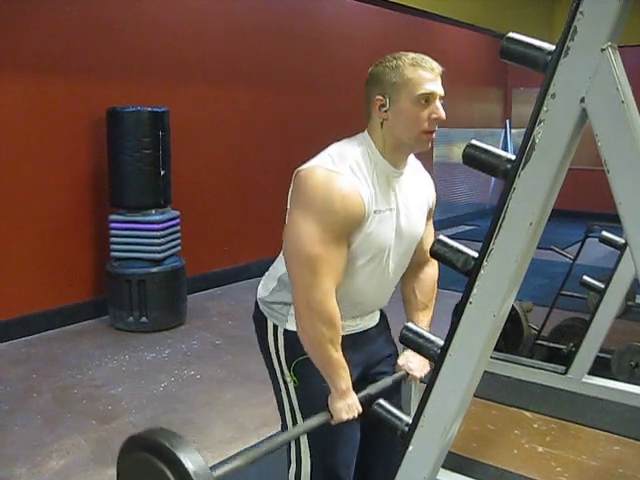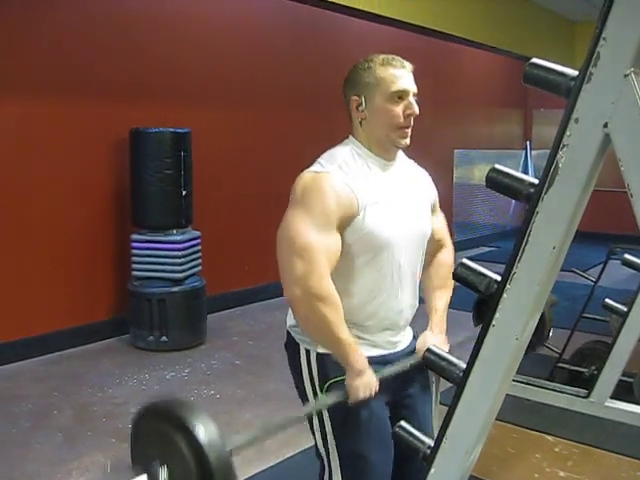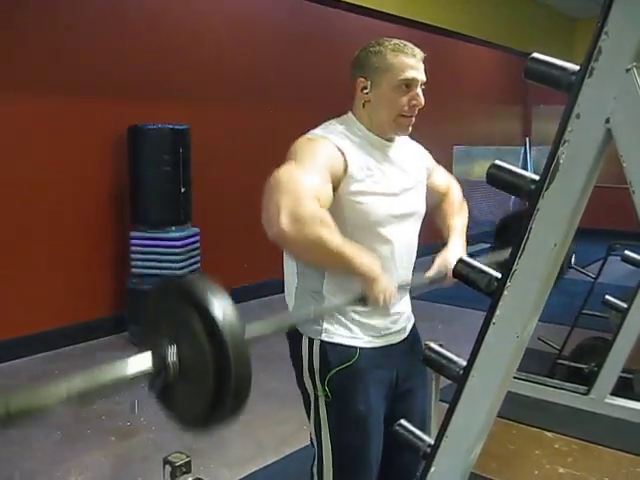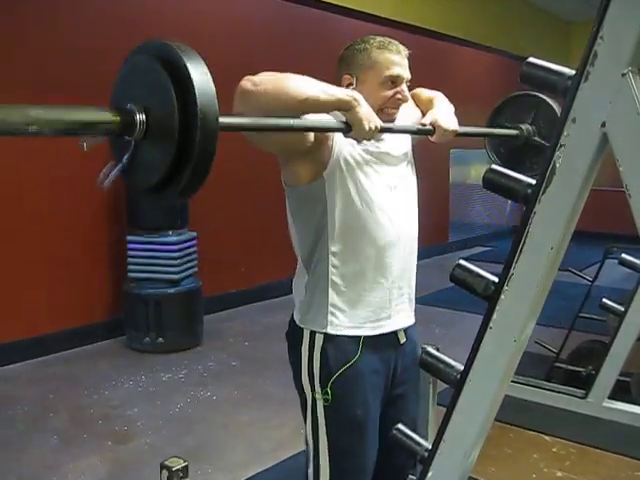
dt=1s
person 1, frame 1
left shoulder: (421, 181)
right shoulder: (332, 183)
left elbow: (422, 264)
right elbow: (313, 300)
right wrist: (339, 387)
left hip: (368, 325)
right hip: (298, 328)
left knee: (389, 440)
person 1, frame 2
left shoulder: (418, 178)
right shoulder: (328, 184)
left elbow: (440, 249)
right elbow: (304, 285)
left wrist: (437, 325)
right wrist: (354, 364)
left hip: (401, 350)
right hip: (332, 357)
person 1, frame 3
left shoulder: (412, 152)
right shoulder: (325, 149)
left elbow: (449, 190)
right elbow: (285, 220)
left wrist: (454, 242)
right wrist: (368, 269)
left hip: (401, 335)
right hip: (339, 345)
person 1, frame 4
left shoulder: (397, 128)
right shoulder: (318, 140)
left elbow: (428, 95)
right elbow: (254, 93)
left wrist: (441, 111)
right wrist: (349, 102)
left hip: (398, 332)
right hip: (337, 341)
